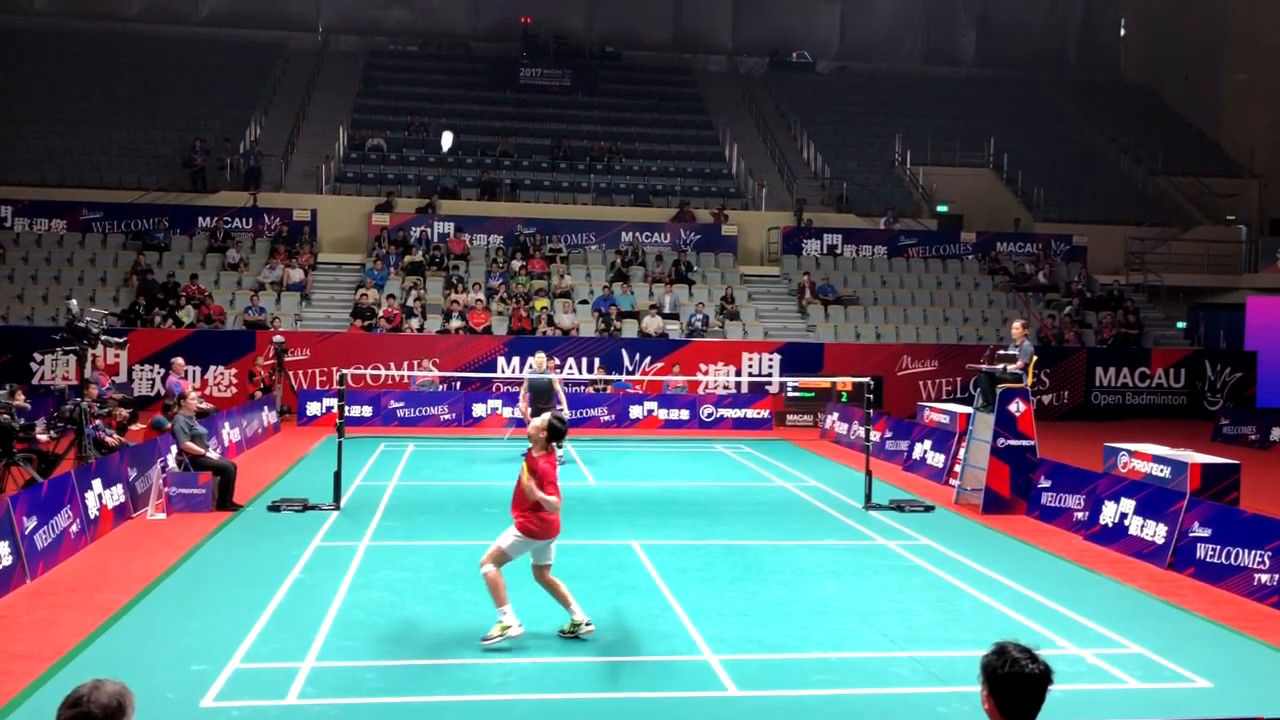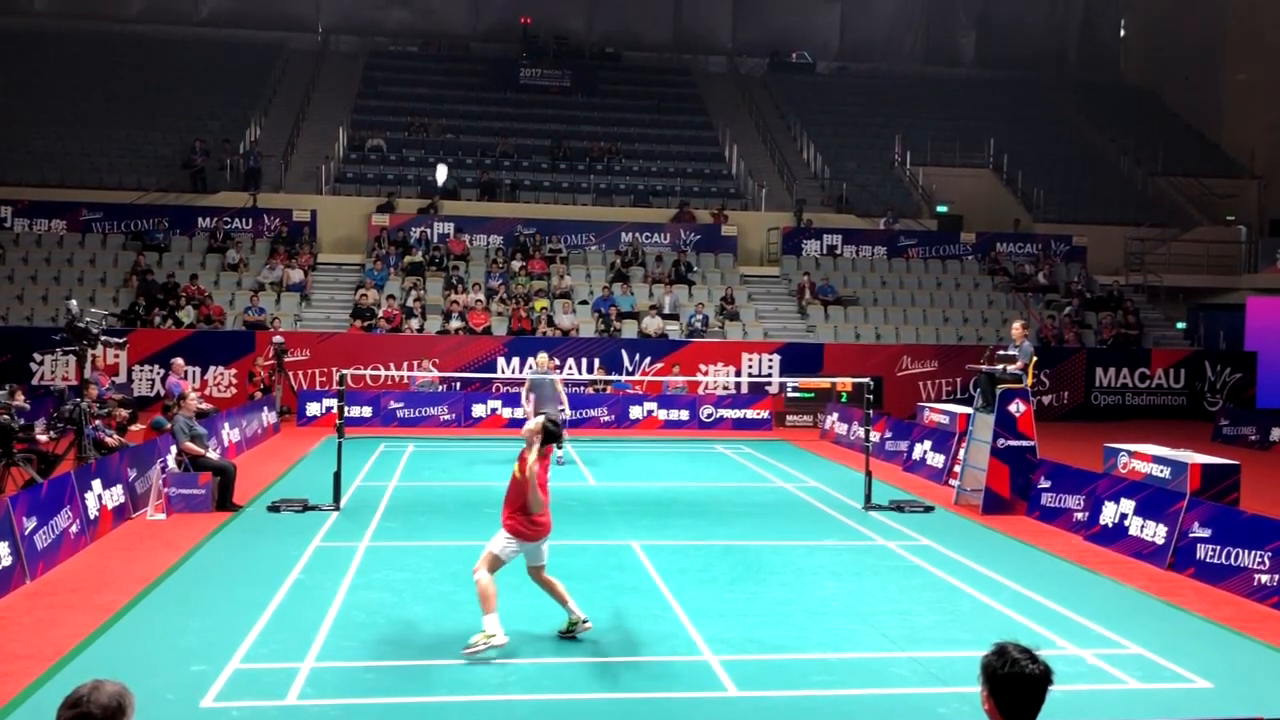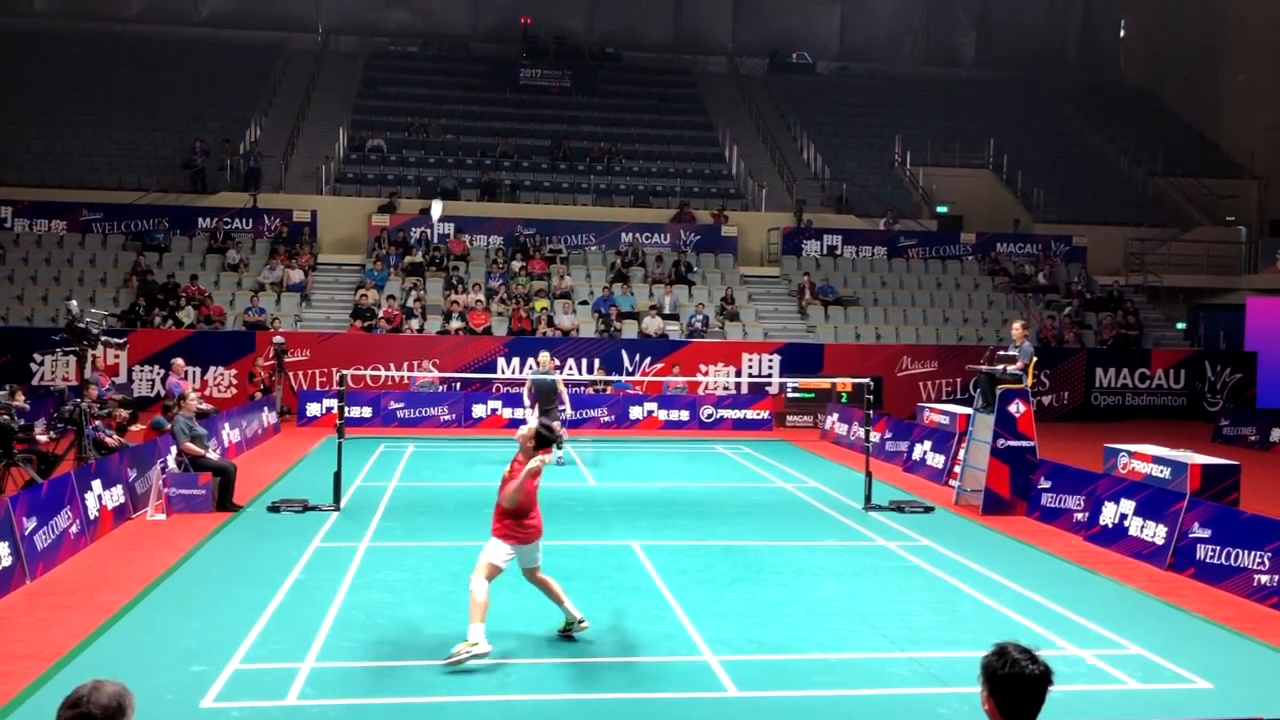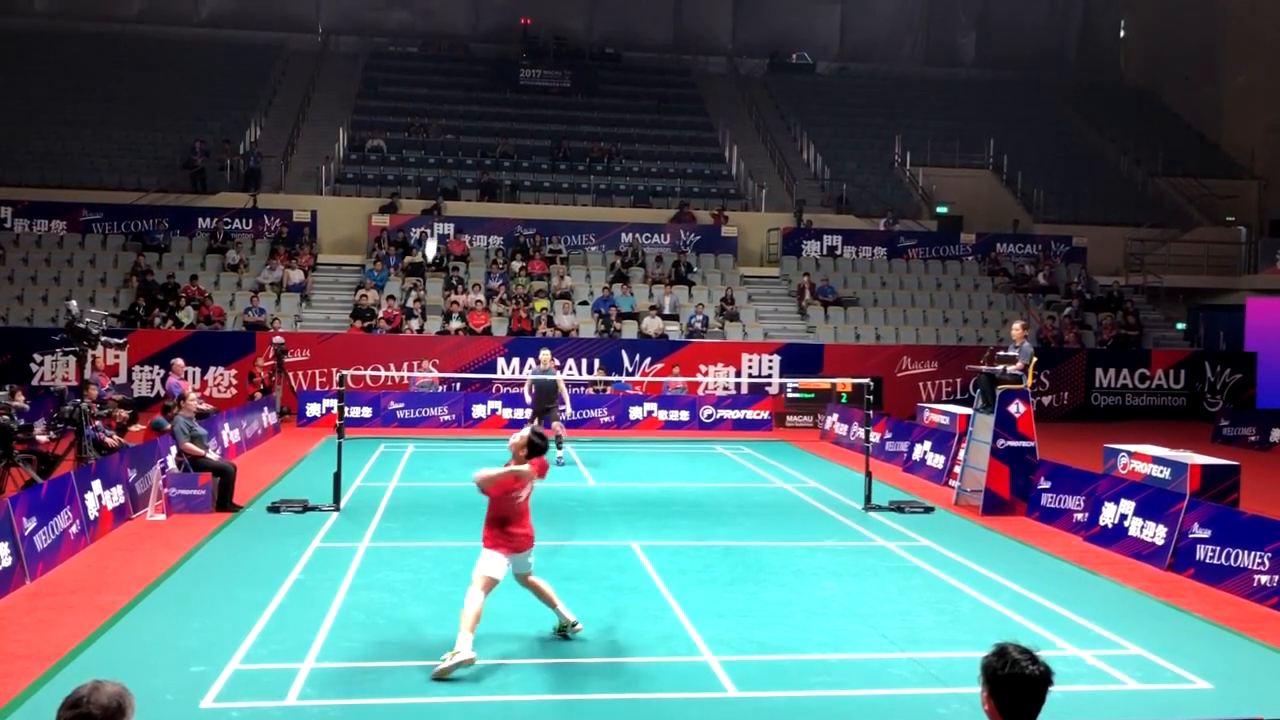
dt=0.2s
person 1, frame 1
left shoulder: (543, 467)
right shoulder: (541, 448)
left elbow: (555, 506)
right elbow: (533, 435)
left wrist: (537, 495)
left hip: (530, 526)
right hip: (546, 526)
left knee: (488, 564)
right knee: (543, 576)
left ankle: (508, 622)
right ankle: (580, 620)
person 1, frame 2
left shoulder: (533, 467)
right shoulder: (539, 450)
left elbow: (538, 507)
left wrist: (532, 478)
left hip: (520, 529)
right hip: (538, 527)
left knee: (482, 570)
right knee: (538, 575)
left ankle: (492, 631)
right ankle: (577, 618)
person 1, frame 3
left shoulder: (523, 471)
right shoulder: (539, 455)
left elbow: (506, 501)
left wrist: (527, 472)
left hip: (510, 533)
right hip: (531, 529)
left knee: (479, 579)
right knee: (534, 575)
left ankle: (476, 640)
right ankle: (574, 617)
person 1, frame 4
left shoulder: (509, 480)
right shoulder: (537, 463)
left elbow: (480, 479)
left wrist: (511, 470)
left hip: (501, 543)
right hip: (523, 537)
left knee: (476, 591)
right knee: (527, 578)
left ankle: (463, 648)
right ankle: (567, 619)
